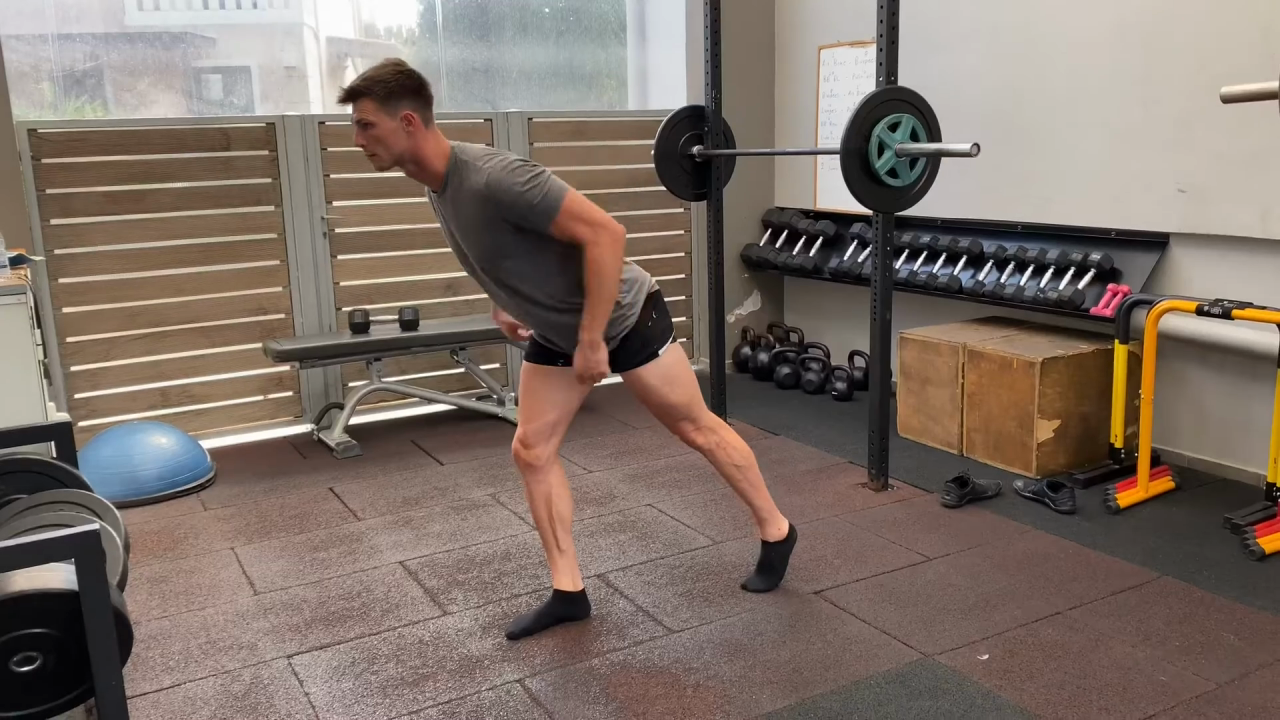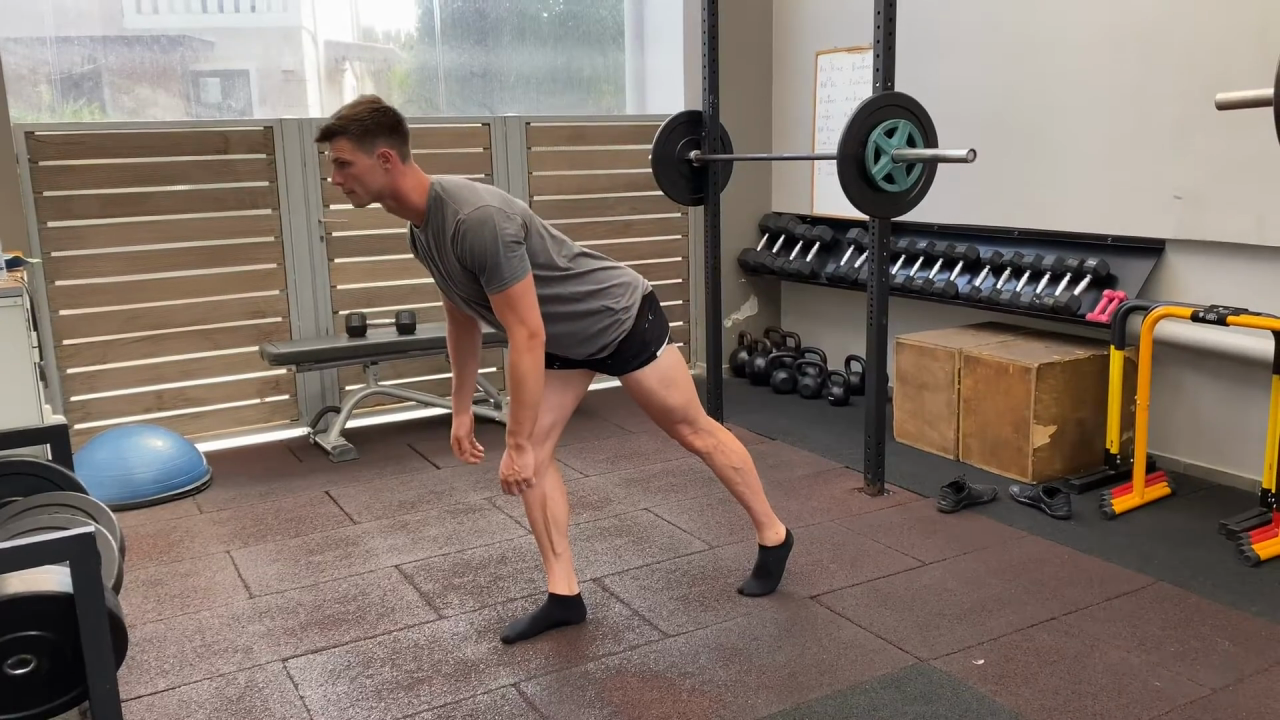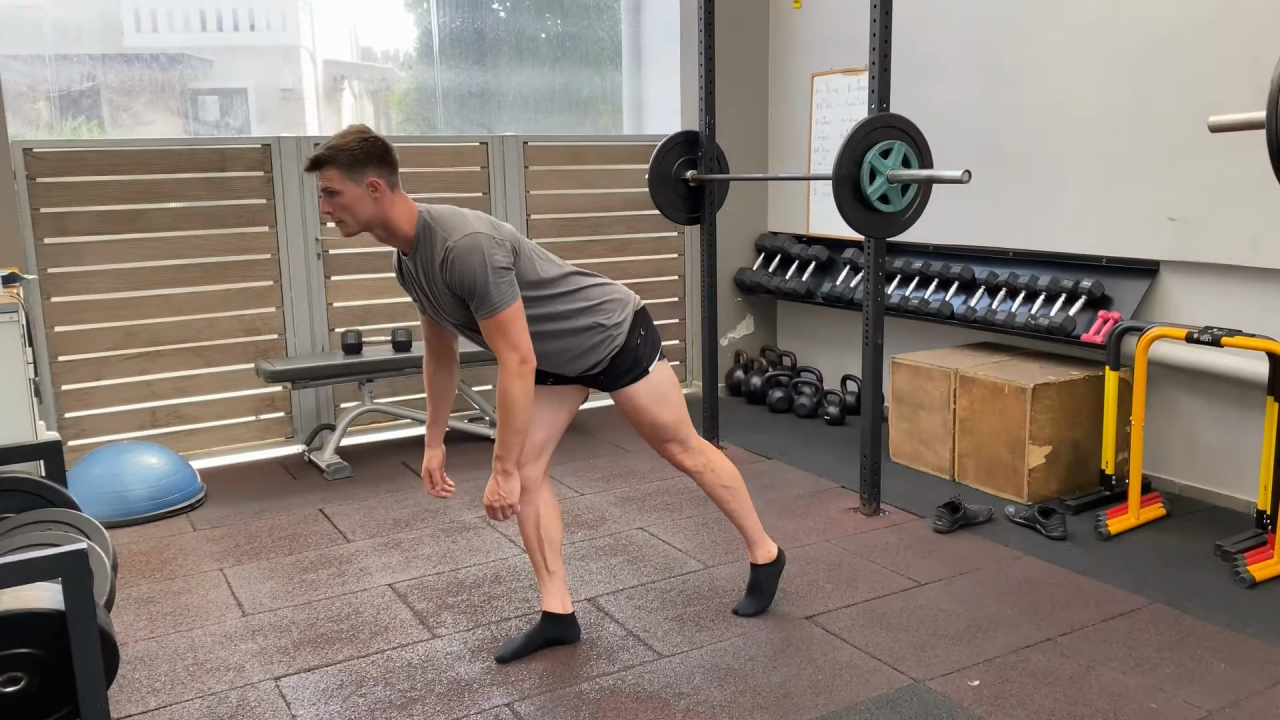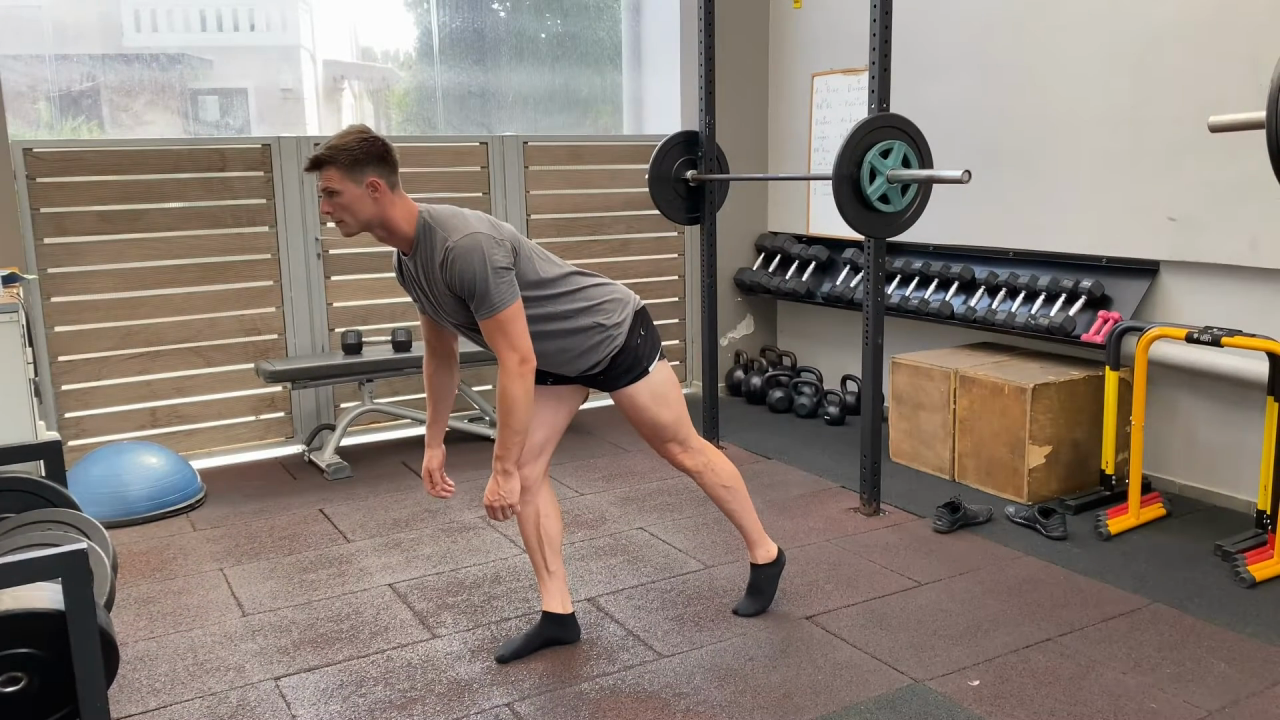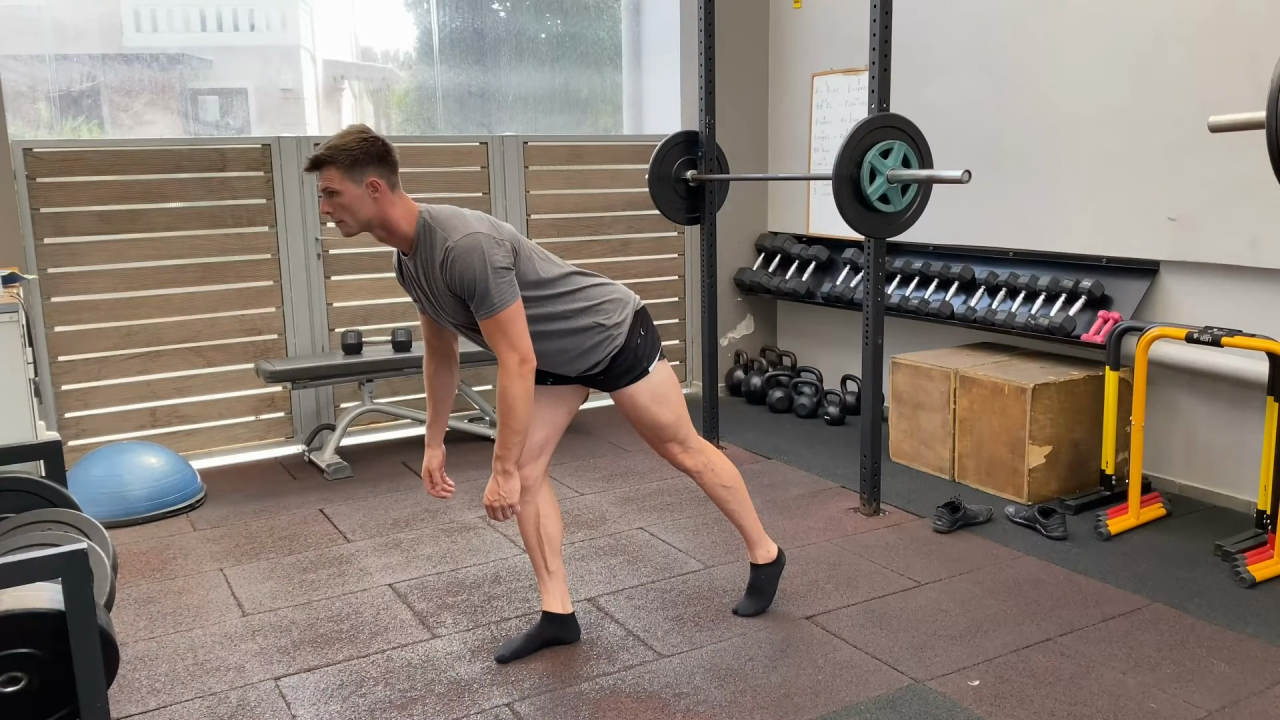
dt=1s
person 1, frame 1
left shoulder: (495, 178)
right shoulder: (439, 189)
left elbow: (604, 234)
left wrist: (594, 341)
right wrist: (506, 306)
left hip: (622, 315)
right hip: (556, 324)
left knee: (697, 429)
right knee: (531, 450)
left ankle: (777, 532)
right ankle: (568, 591)
person 1, frame 2
left shoulder: (478, 220)
right shoulder: (421, 227)
left elbow: (527, 337)
right elbow: (463, 319)
left wrist: (516, 445)
right wrist: (461, 410)
left hip: (620, 318)
right hip: (563, 337)
left knee: (694, 431)
right knee: (534, 457)
left ankle: (773, 536)
right ankle: (564, 595)
person 1, frame 3
left shoulder: (467, 246)
right shoulder: (407, 258)
left elbow: (516, 362)
right elbow: (440, 352)
left wrist: (501, 471)
right wrist: (434, 441)
left hip: (613, 334)
right hip: (555, 355)
left knee: (684, 449)
right knee: (528, 472)
left ankle: (765, 554)
right ankle: (558, 614)
person 1, frame 4
left shoulder: (467, 246)
right shoulder: (406, 259)
left elbow: (517, 362)
right elbow: (440, 353)
left wrist: (501, 471)
right wrist: (434, 442)
left hip: (613, 334)
right hip: (556, 356)
left knee: (684, 450)
right knee: (527, 472)
left ankle: (765, 554)
right ankle: (558, 615)
person 1, frame 5
left shoulder: (467, 247)
right shoulder: (406, 258)
left elbow: (517, 363)
right elbow: (441, 352)
left wrist: (501, 471)
right wrist: (434, 442)
left hip: (613, 334)
right hip: (556, 356)
left knee: (684, 450)
right knee: (527, 473)
left ankle: (765, 554)
right ankle: (558, 615)
